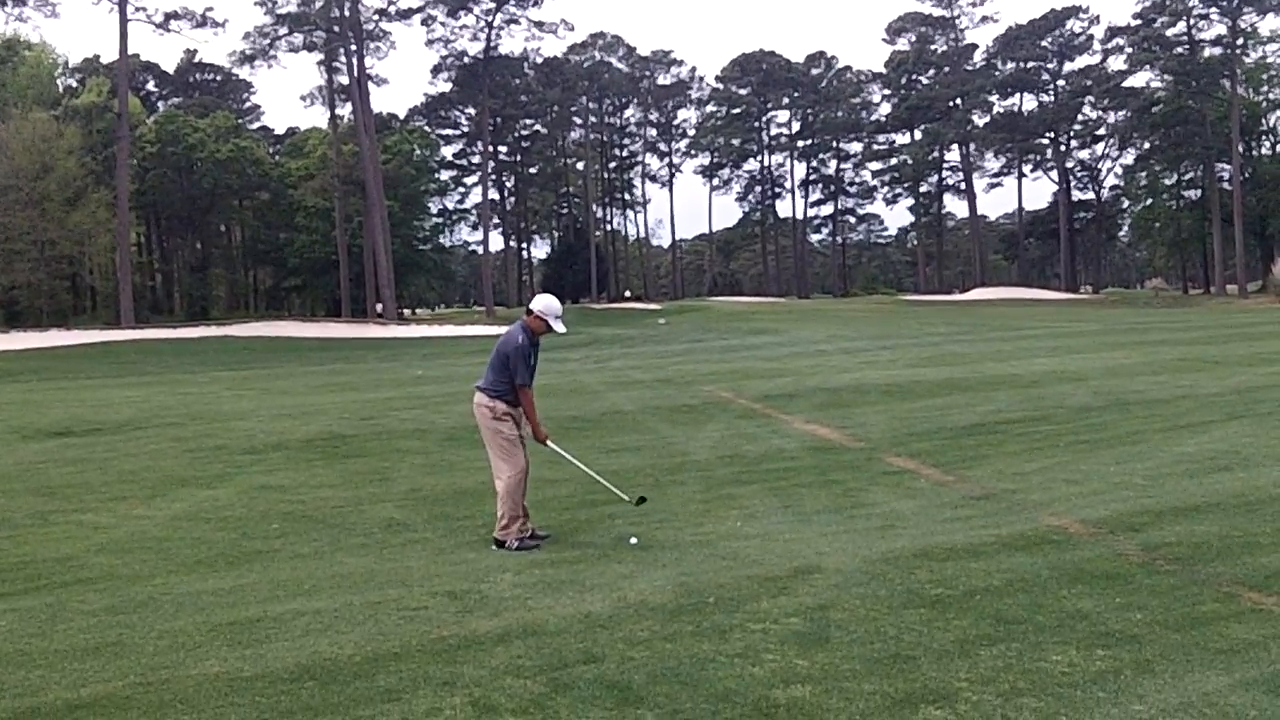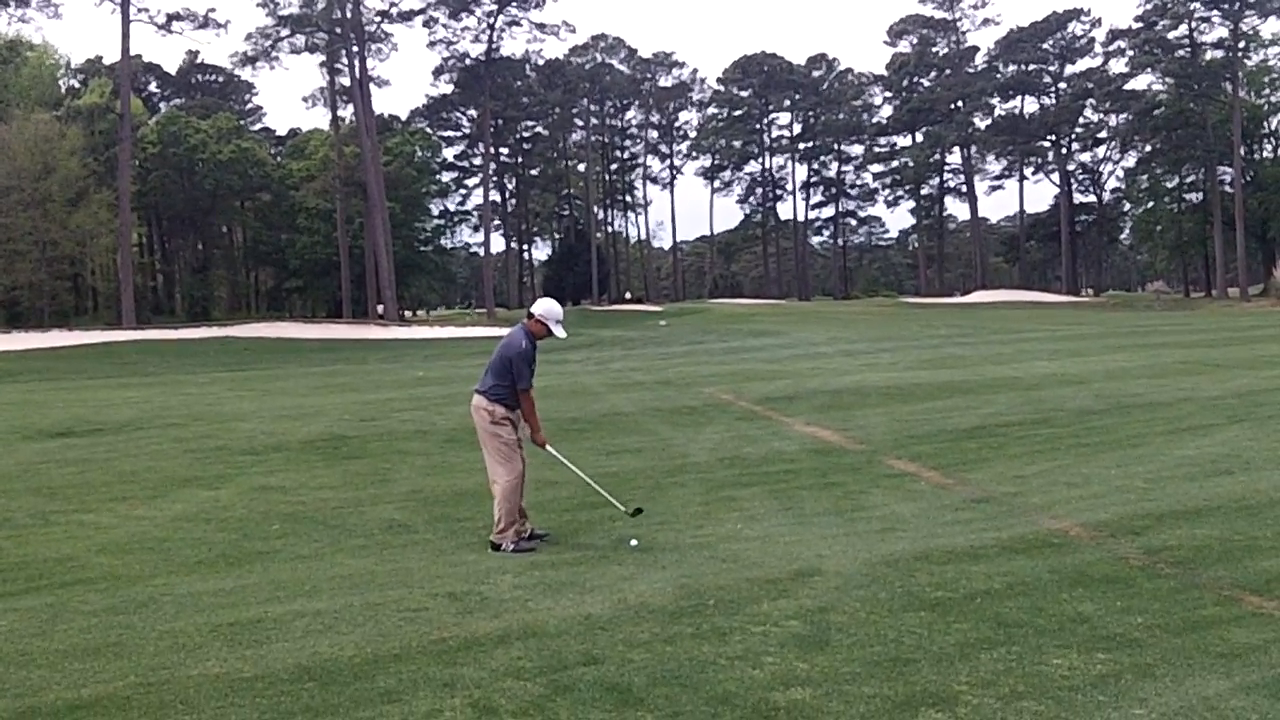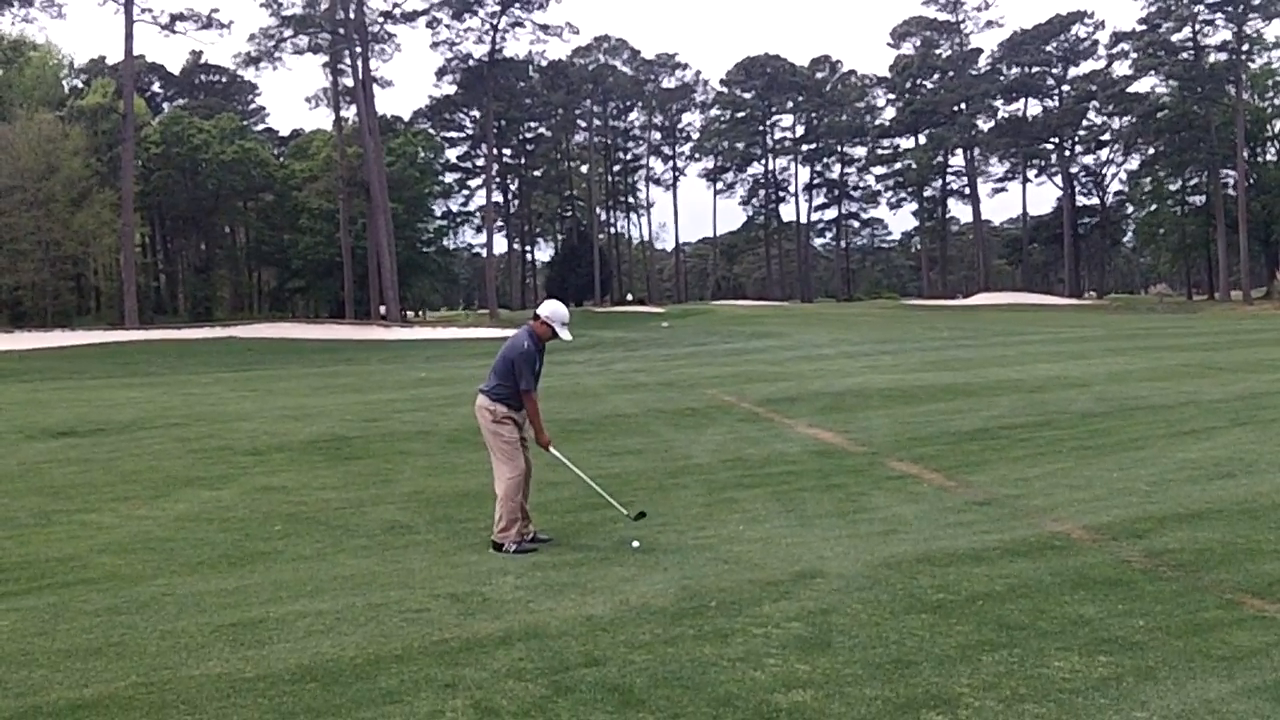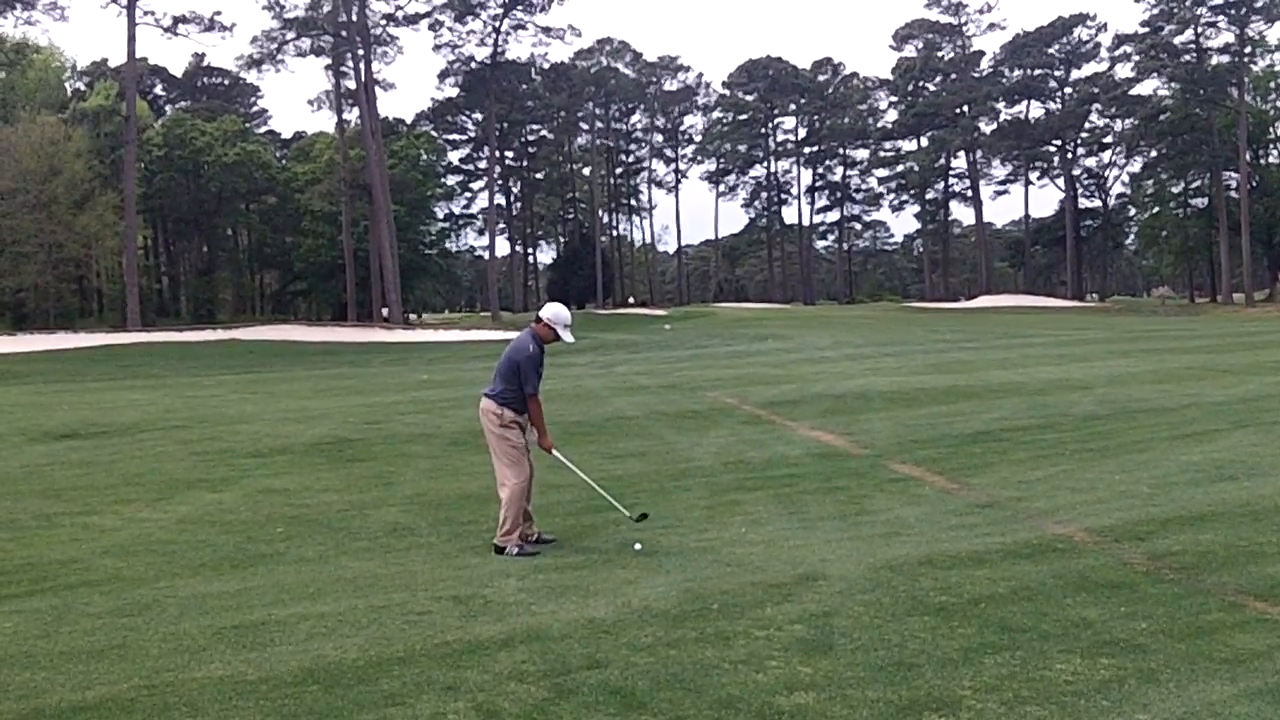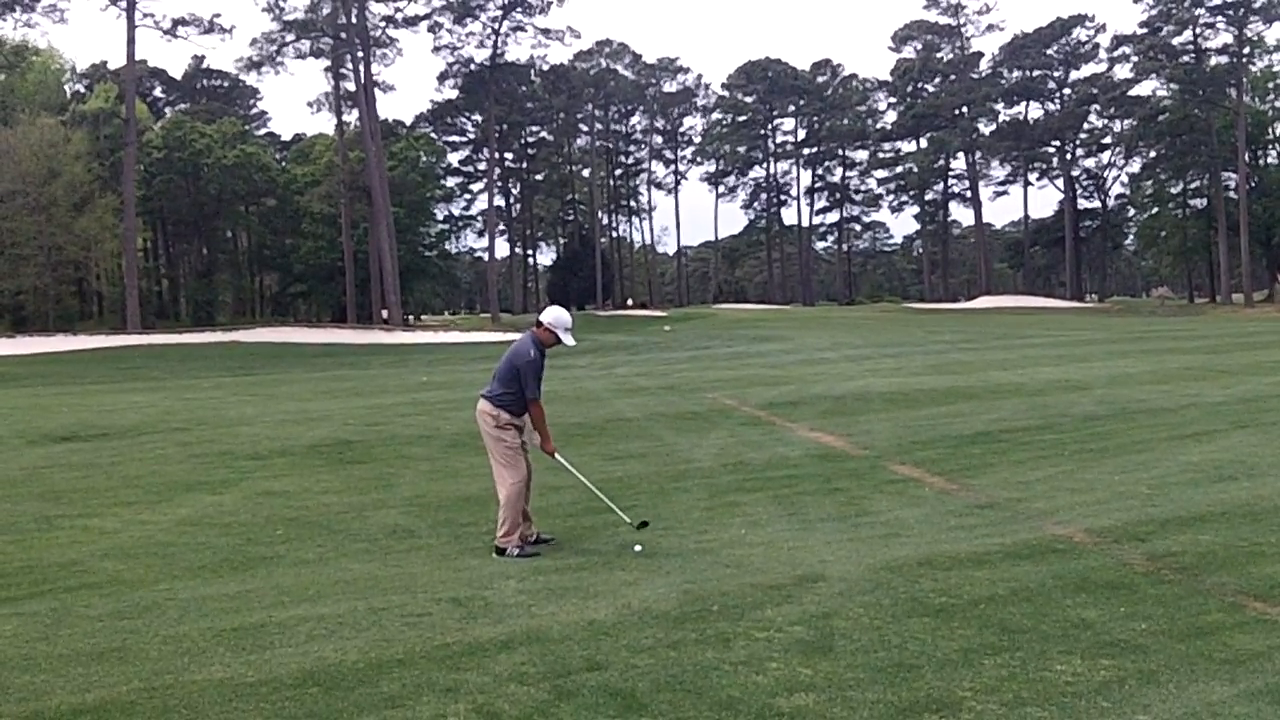
dt=0.4s
person 1, frame 1
left shoulder: (530, 338)
right shoulder: (518, 342)
left elbow: (526, 386)
right elbow: (522, 389)
left wrist: (532, 421)
right wrist: (536, 427)
left hip: (506, 407)
right hip: (494, 407)
left knee: (519, 467)
right knee: (512, 469)
left ankle: (520, 527)
right ankle: (505, 535)
person 1, frame 2
left shoulder: (523, 338)
right shoulder: (521, 347)
left elbow: (522, 391)
right elbow: (524, 394)
left wrist: (529, 423)
right wrist: (536, 431)
left hip: (501, 409)
right hip: (492, 410)
left knee: (516, 469)
right knee: (508, 473)
left ankle: (519, 527)
right ankle: (503, 539)
person 1, frame 3
left shoulder: (534, 342)
right shoulder: (524, 348)
left elbow: (529, 391)
right elbow: (527, 395)
left wrist: (532, 425)
right wrist: (540, 432)
left hip: (509, 410)
right hip: (496, 411)
left knee: (523, 470)
right knee: (511, 472)
left ankle: (522, 529)
right ankle: (504, 538)
person 1, frame 4
left shoulder: (532, 342)
right shoulder: (528, 350)
right elbow: (532, 398)
left wrist: (535, 427)
right wrist: (543, 435)
left hip: (510, 413)
right hip: (500, 414)
left knee: (524, 474)
right knee: (515, 477)
left ankle: (525, 532)
right ankle: (506, 542)
person 1, frame 5
left shoulder: (533, 346)
right shoulder: (529, 355)
left elbow: (531, 399)
right elbow: (534, 402)
left wrist: (536, 431)
right wrist: (545, 439)
left hip: (508, 415)
right hip: (497, 416)
left knee: (523, 474)
right knee: (513, 478)
left ankle: (525, 531)
right ankle: (506, 543)
